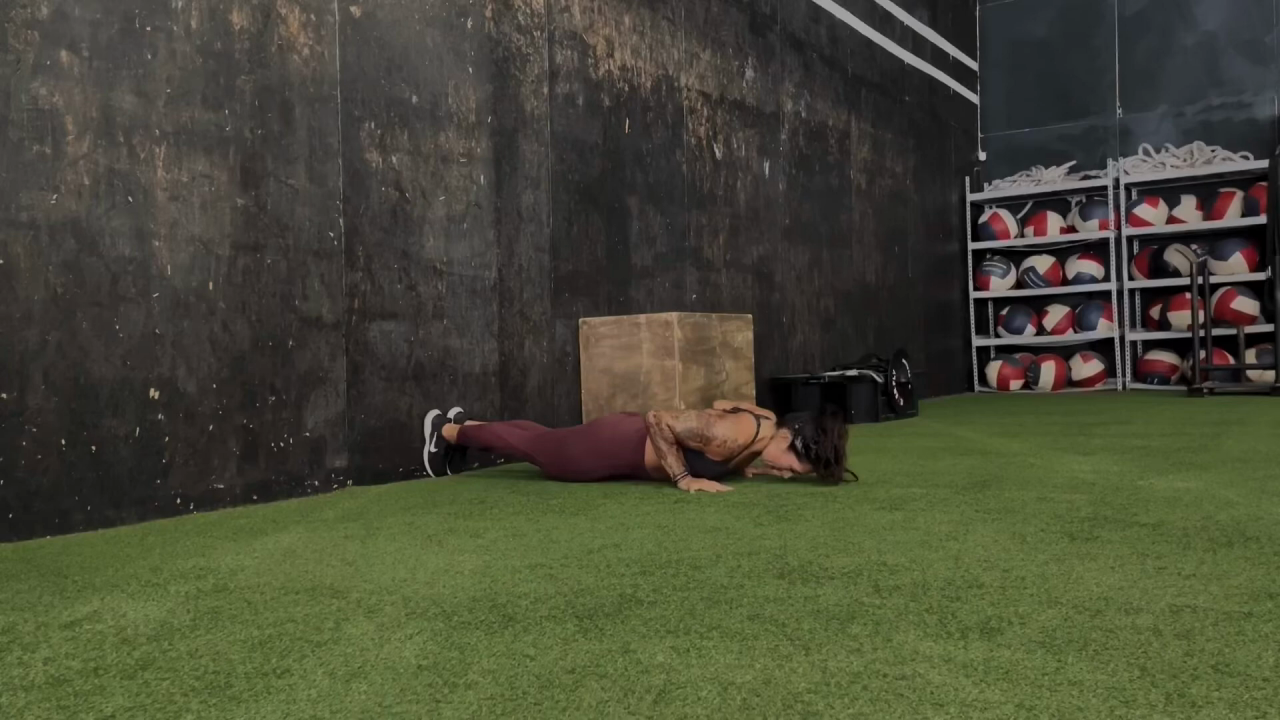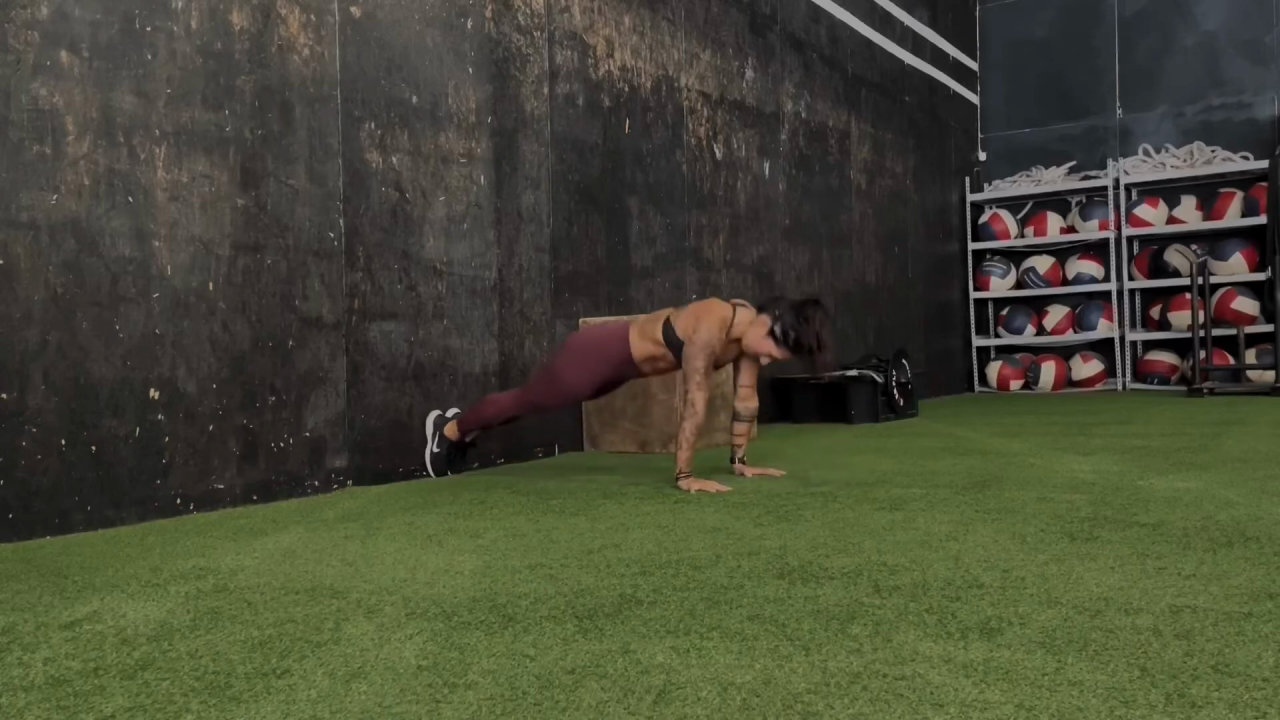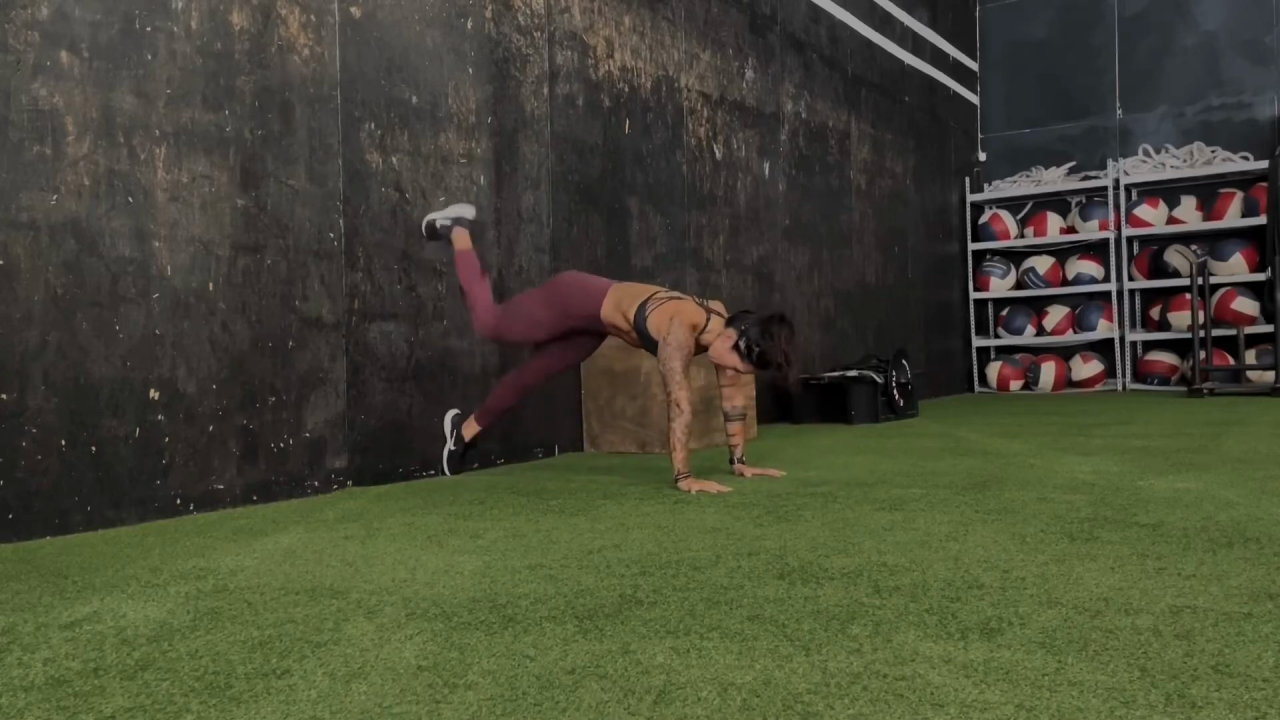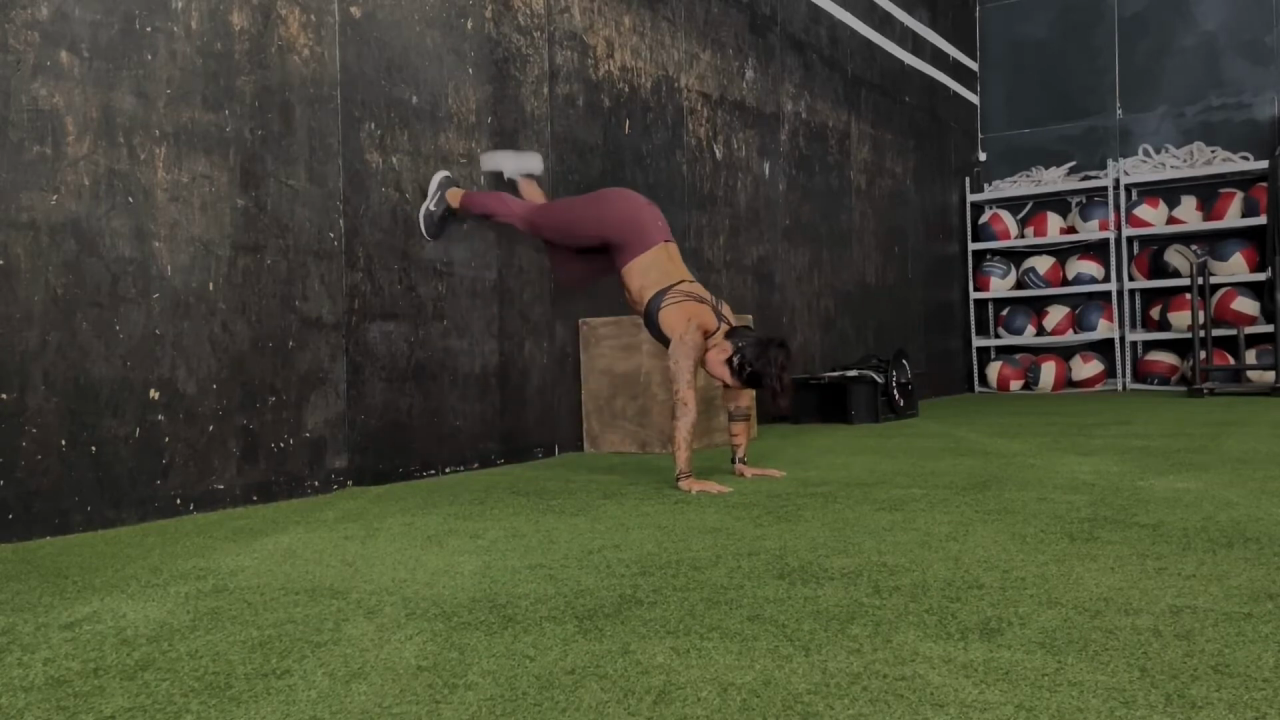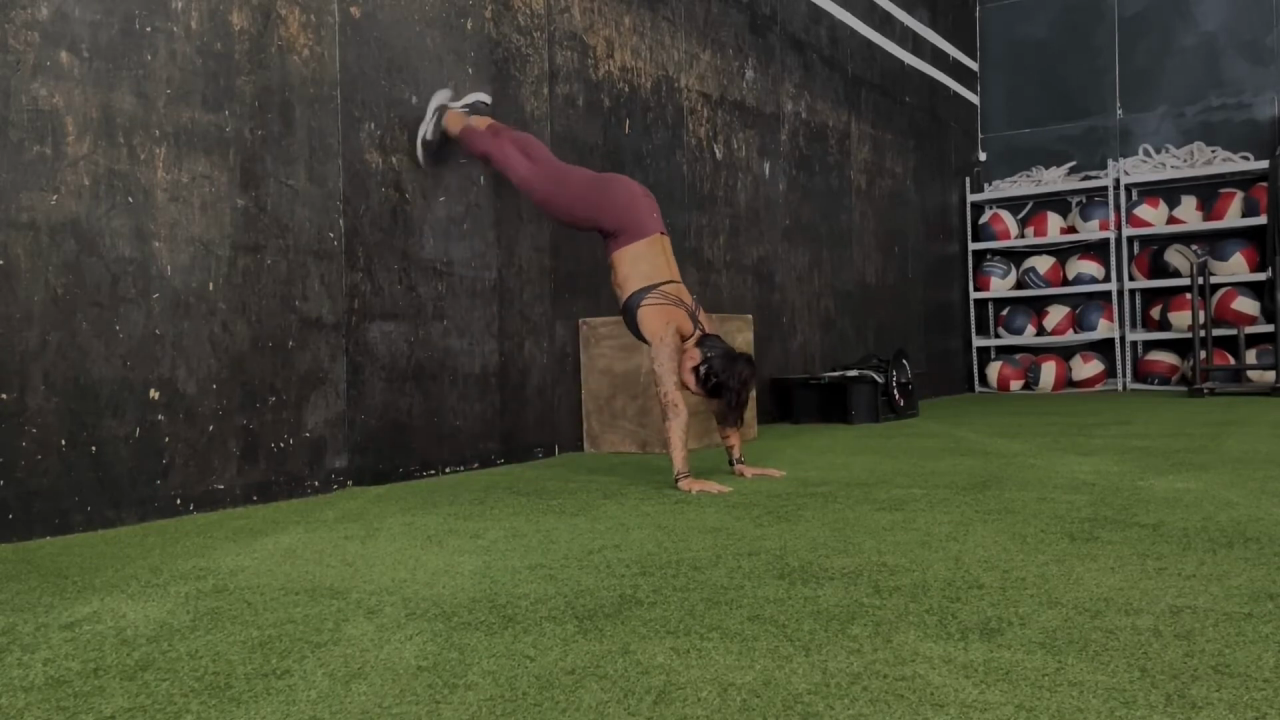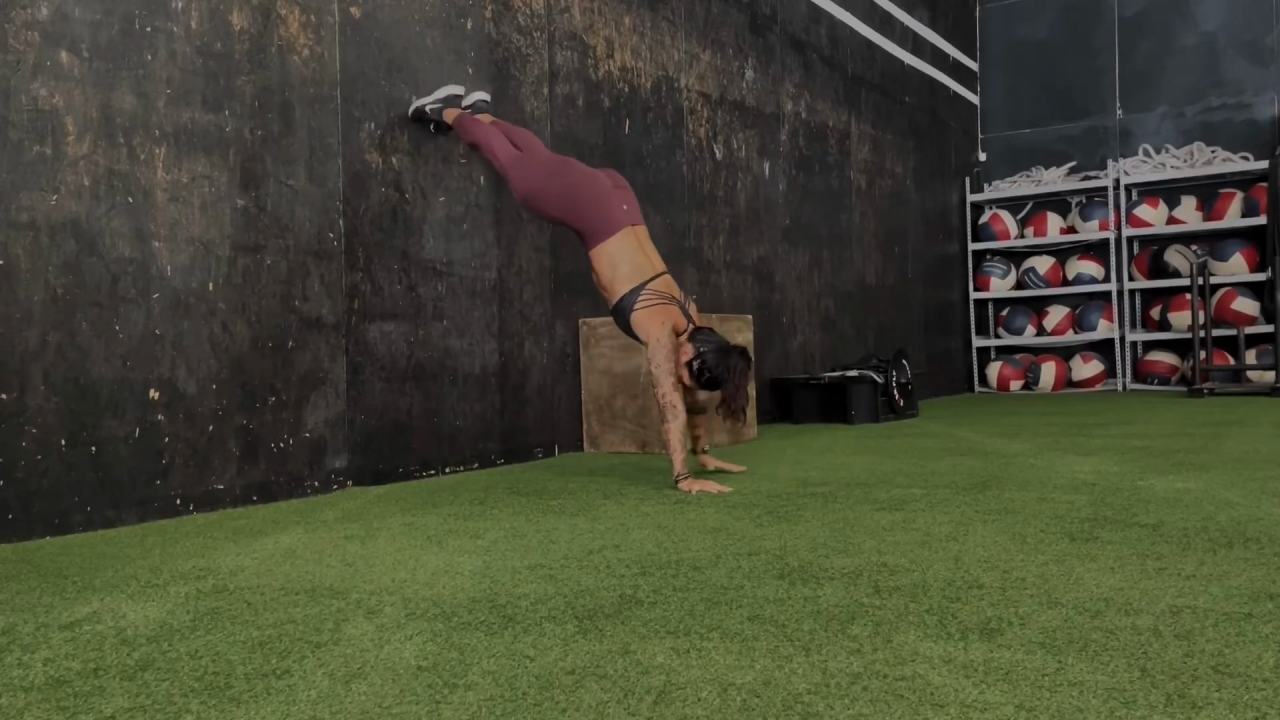
dt=0.7s
person 1, frame 1
left shoulder: (765, 424)
right shoulder: (736, 434)
left elbow: (717, 407)
right elbow: (659, 418)
left wrist: (740, 465)
right wrist: (683, 478)
left hip: (638, 437)
right hip: (621, 448)
left knee: (542, 437)
right knee: (529, 445)
left ankle: (463, 423)
right ankle: (446, 429)
person 1, frame 2
left shoulder: (750, 330)
right shoulder: (713, 329)
left elbow: (746, 398)
right elbow: (694, 403)
left wrist: (739, 460)
right wrist: (684, 475)
left hip: (625, 358)
right hip: (601, 352)
left knee: (530, 400)
right knee: (522, 401)
left ankle: (462, 432)
right ankle: (448, 429)
person 1, frame 3
left shoulder: (726, 328)
right shoulder: (683, 331)
left elbow: (734, 398)
right elbow: (679, 405)
left wrist: (739, 460)
right wrist: (684, 478)
left hip: (598, 320)
right hip: (579, 301)
left knee: (528, 375)
right knee: (488, 322)
left ankle: (466, 429)
right ankle: (459, 229)
person 1, frame 4
left shoulder: (729, 329)
right shoulder: (692, 332)
left elbow: (738, 399)
right elbow: (684, 405)
left wrist: (741, 461)
right wrist: (685, 477)
left hip: (641, 225)
right hip: (620, 218)
left knee: (570, 271)
right knee: (524, 220)
left ankle: (523, 176)
right ankle: (449, 195)
person 1, frame 5
left shoulder: (704, 332)
right shoulder: (667, 331)
left elbow: (722, 401)
right elbow: (673, 405)
left wrist: (738, 462)
right wrist: (684, 478)
left hip: (635, 204)
right hip: (619, 207)
left knee: (547, 165)
right knee: (527, 173)
left ankle: (476, 118)
right ankle: (448, 120)
person 1, frame 6
left shoulder: (690, 320)
right shoulder: (660, 327)
left elbow: (696, 394)
right elbow: (670, 404)
left wrist: (703, 452)
right wrist: (683, 477)
left hip: (613, 192)
right hip: (593, 204)
left knee: (543, 162)
right knee: (517, 166)
left ankle: (481, 113)
right ankle: (450, 111)
